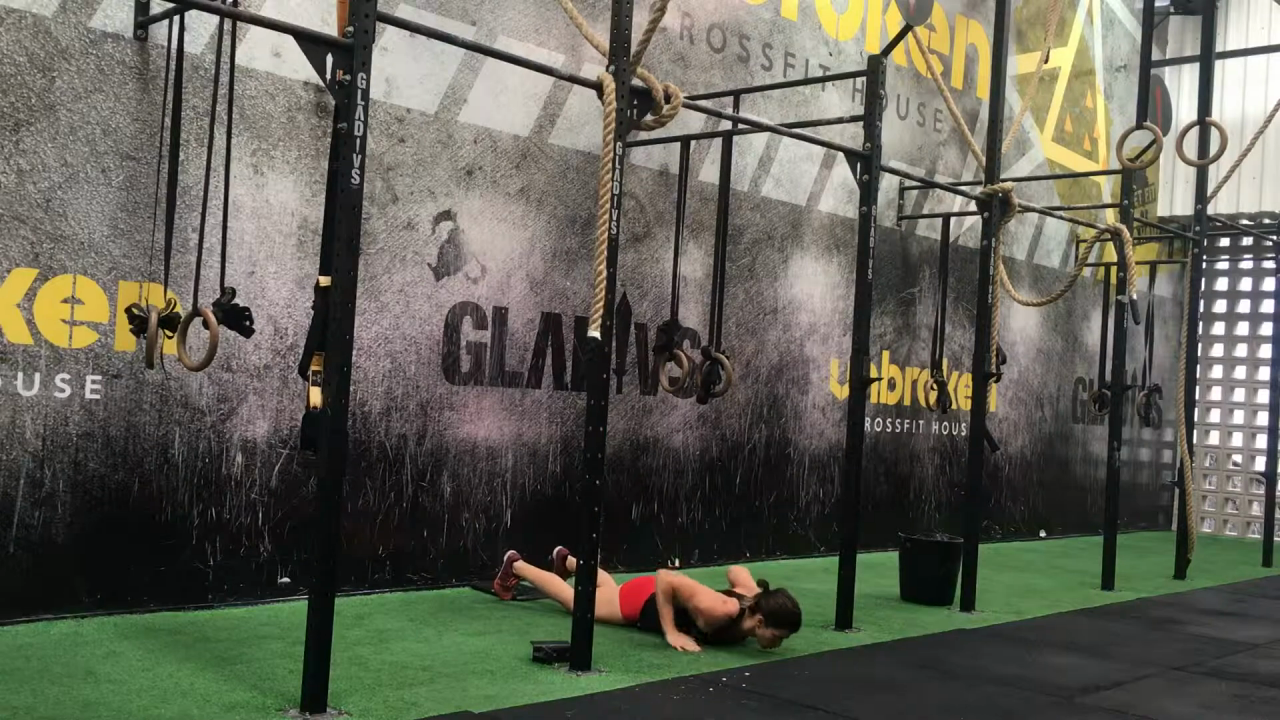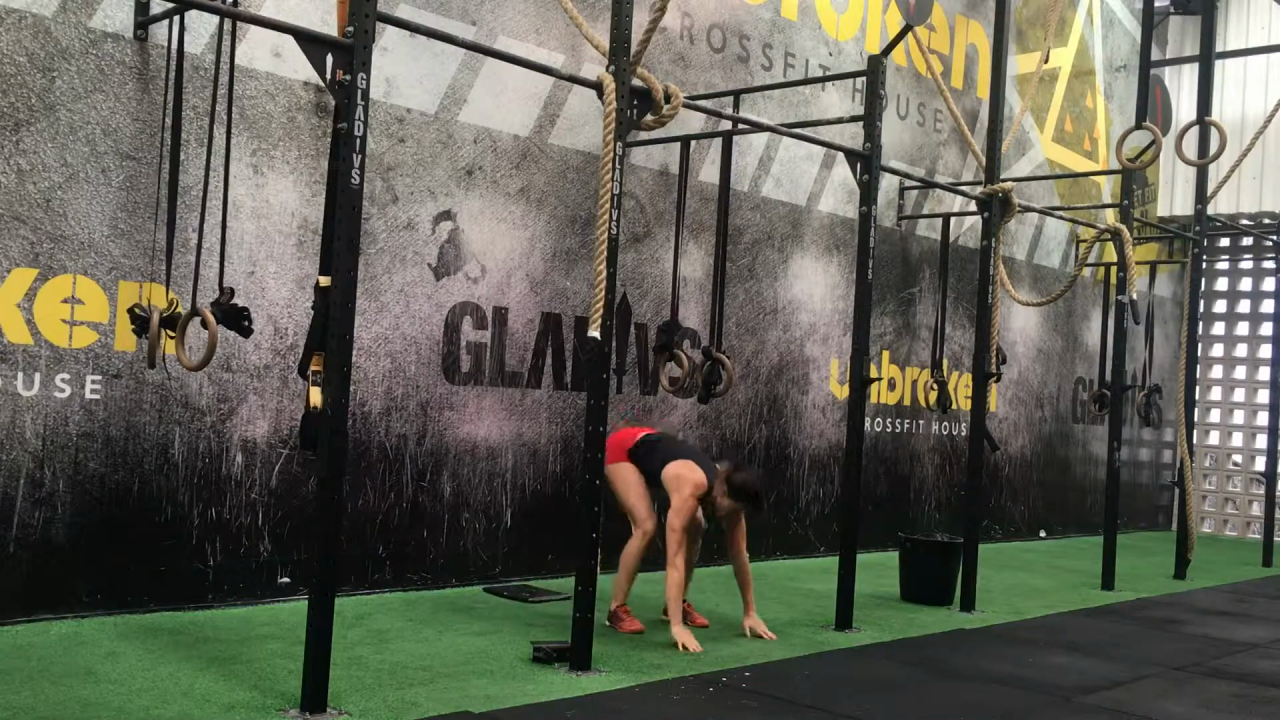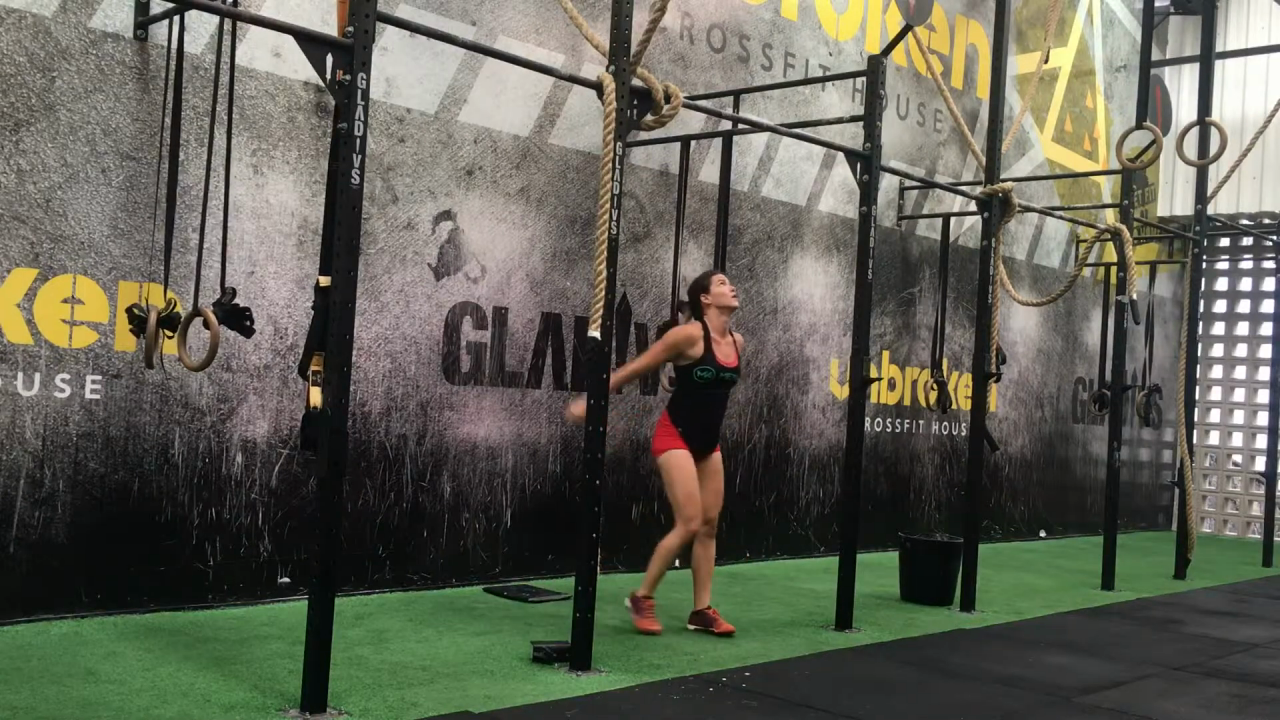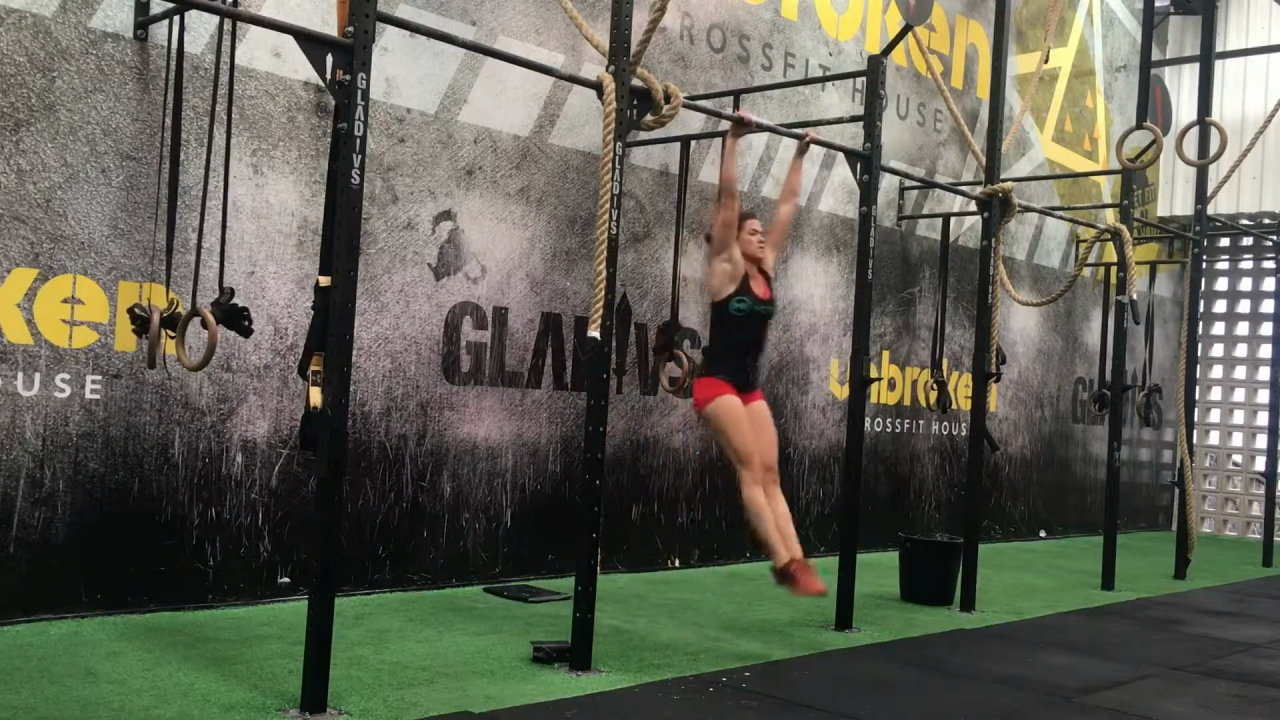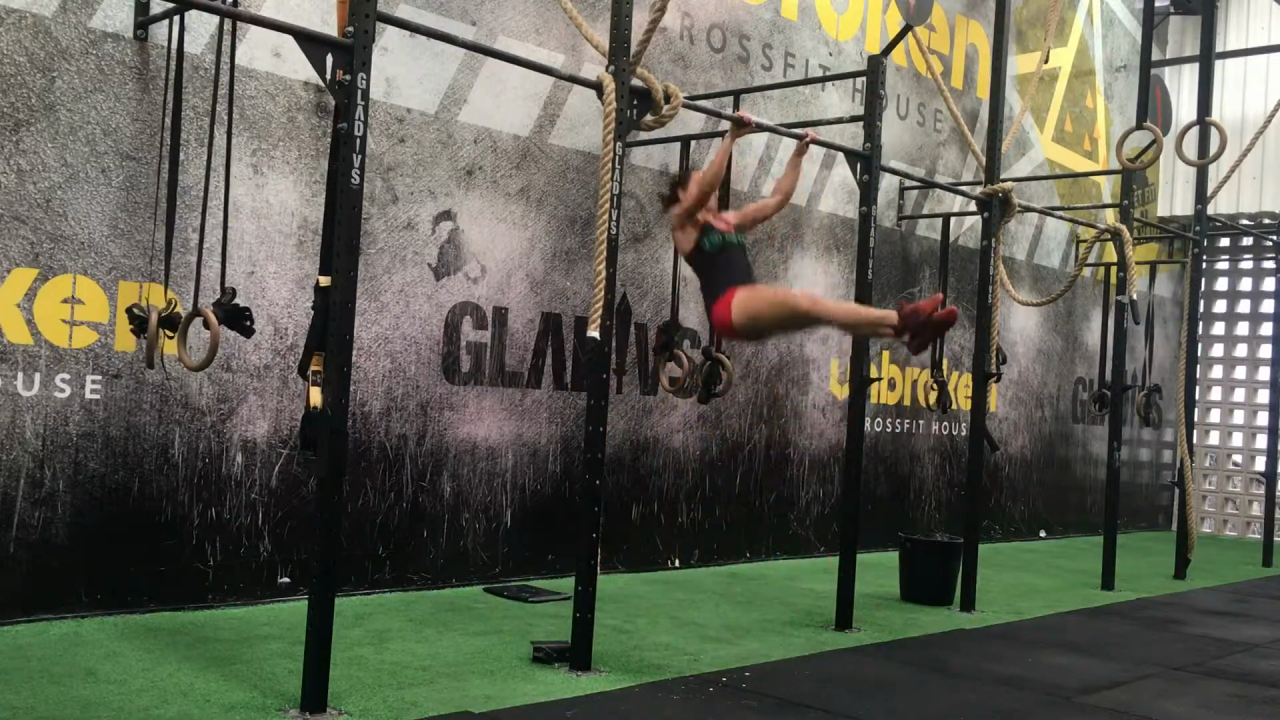
dt=1s
person 1, frame 1
left shoulder: (754, 599)
right shoulder: (720, 612)
left elbow: (736, 569)
right elbow: (664, 576)
right wrist: (671, 633)
left hip: (660, 597)
right hip: (641, 604)
left knee: (611, 585)
right knee: (574, 599)
left ankle: (566, 559)
right ankle: (516, 564)
person 1, frame 2
left shoulder: (732, 490)
right shoulder: (689, 489)
left elbow: (739, 556)
right elbow: (674, 558)
left wrist: (750, 614)
right wrist: (678, 627)
left hip: (655, 445)
right hip: (624, 448)
left knee: (694, 530)
right knee: (646, 527)
left ankle: (676, 603)
right ankle: (617, 608)
person 1, frame 3
left shoulder: (736, 341)
right shoulder: (689, 335)
right elbow: (634, 368)
right wrist: (588, 399)
left hip: (709, 442)
right hip: (676, 436)
left knee: (709, 526)
right knee: (688, 525)
left ankle: (703, 609)
right ankle: (642, 597)
person 1, frame 4
left shoulder: (765, 267)
right shoulder: (725, 266)
left elbow: (787, 204)
right elbow: (726, 199)
left wrist: (800, 154)
right wrist: (732, 139)
left hip: (749, 388)
right hip: (716, 385)
left knee: (769, 474)
right knee: (753, 471)
left ankle: (794, 559)
right ankle: (786, 563)
person 1, frame 5
left shoulder: (728, 221)
right shoulder: (684, 224)
left elbow: (778, 199)
right elbow: (706, 185)
left wrist: (798, 155)
right wrist: (732, 138)
left hip: (751, 312)
right hip: (730, 307)
right knee: (805, 304)
left ankle: (908, 327)
right ankle: (901, 321)
